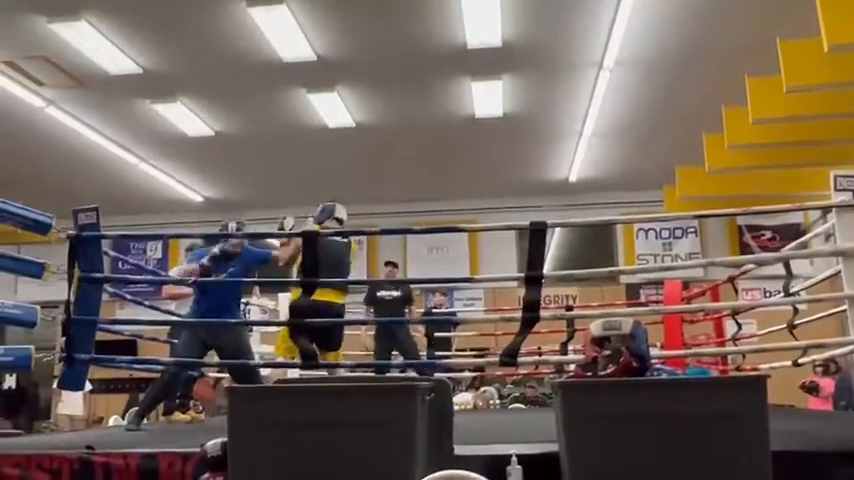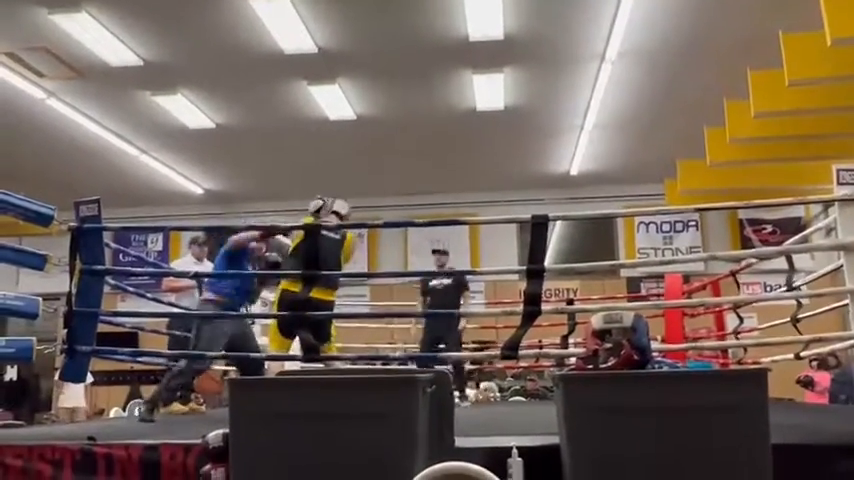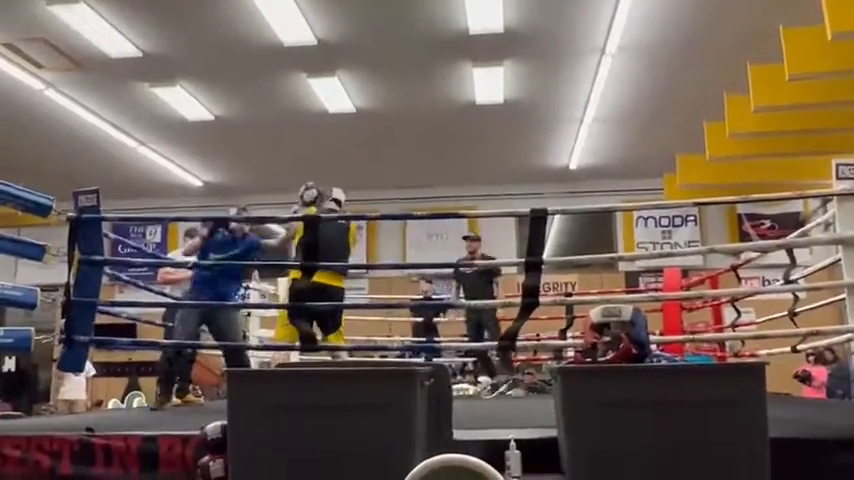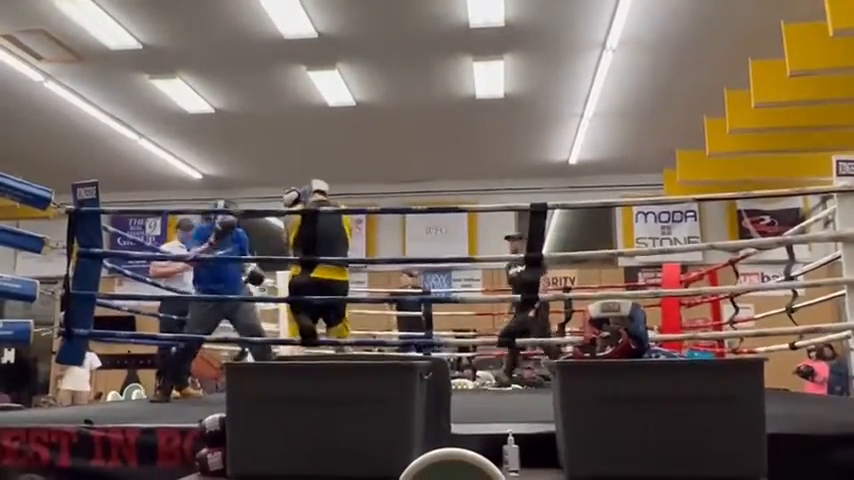
dt=0.3s
person 1, frame 1
left shoulder: (247, 254)
right shoulder: (203, 254)
left elbow: (281, 257)
right elbow: (180, 274)
left wrist: (288, 237)
right wrist: (211, 259)
left hip: (230, 325)
right hip: (199, 324)
left knee: (247, 373)
right knee: (175, 371)
right ankle: (139, 414)
person 1, frame 2
left shoulder: (246, 264)
right shoulder: (234, 251)
left elbow: (250, 298)
right elbow: (235, 240)
right wrist: (265, 233)
left hip: (235, 316)
right hip: (214, 311)
left knee: (254, 362)
right knee: (197, 363)
right ankle: (152, 404)
person 1, frame 3
left shoulder: (249, 241)
right shoulder: (213, 235)
left elbow: (276, 245)
right elbow: (187, 252)
right wrist: (208, 233)
left hip: (224, 304)
right hip: (194, 300)
left knee: (236, 349)
right knee: (179, 345)
person 1, frame 4
left shoulder: (239, 235)
right shoulder: (200, 232)
right elbow: (194, 258)
left wrist: (253, 270)
right wrist: (215, 238)
left hip: (238, 296)
right hip: (207, 298)
left knee: (257, 336)
right knee: (189, 343)
right ankle: (165, 388)
person 2, frame 1
right shoulder: (178, 272)
right elbow: (166, 293)
right wrist: (190, 291)
right hip: (182, 324)
left ankle: (185, 407)
right ankle: (170, 409)
person 2, frame 2
left shoulder: (210, 267)
right shoulder: (179, 264)
right elbow: (166, 286)
right wrist: (191, 284)
right hip: (181, 317)
left ankle: (186, 398)
person 2, frame 3
right shoulder: (175, 256)
right elbow: (161, 278)
right wrist: (186, 276)
right hip: (177, 308)
left knee: (190, 351)
right ankle: (165, 393)
person 2, frame 4
right shoulder: (167, 249)
right elbow: (153, 271)
right wrist: (178, 268)
left hip: (192, 302)
right hip: (172, 301)
right knee: (167, 343)
person 3, frame 1
right shoulder: (348, 243)
left elbow: (285, 259)
left hip: (306, 302)
right hip: (334, 306)
left knee: (283, 356)
right knee: (333, 362)
person 3, frame 2
left shoulder: (304, 225)
right shoulder: (349, 239)
left wrist: (312, 217)
left hip: (292, 295)
right hip: (323, 300)
left knee: (278, 350)
right knee: (328, 353)
person 3, frame 3
left shoulder: (306, 215)
right shoulder: (350, 225)
left elbow: (291, 232)
left hip: (304, 285)
right hip: (334, 288)
right knee: (337, 344)
person 3, frame 4
left shoulder: (296, 214)
right shoulder: (343, 214)
left elbow: (290, 242)
left hip: (306, 280)
right hip: (337, 281)
left knee: (296, 337)
right knee: (341, 338)
person 4, frame 1
left shoulder: (404, 288)
right shoulder: (374, 288)
left elbow: (411, 310)
left hip: (402, 331)
right hip: (383, 333)
left knee: (415, 359)
right knee: (380, 369)
person 4, frame 2
left shoulder: (457, 275)
right shoulder: (427, 278)
left elbow: (466, 297)
right elbow: (422, 301)
left wrist: (464, 318)
left hip: (451, 324)
right hip: (431, 324)
left knee: (456, 359)
right knee: (422, 358)
left ankle: (461, 392)
person 4, frame 3
left shoulder: (489, 262)
right shoulder: (460, 264)
left elbow: (498, 284)
right elbow: (456, 287)
left hip: (487, 308)
right hip: (471, 310)
left knee: (496, 340)
right ankle: (495, 378)
person 4, frame 4
right shoulder: (510, 266)
left wrist: (536, 308)
right wrist: (511, 310)
left hip: (535, 310)
right hip: (520, 311)
left knee: (545, 343)
right knee: (507, 340)
right ankle: (507, 376)
